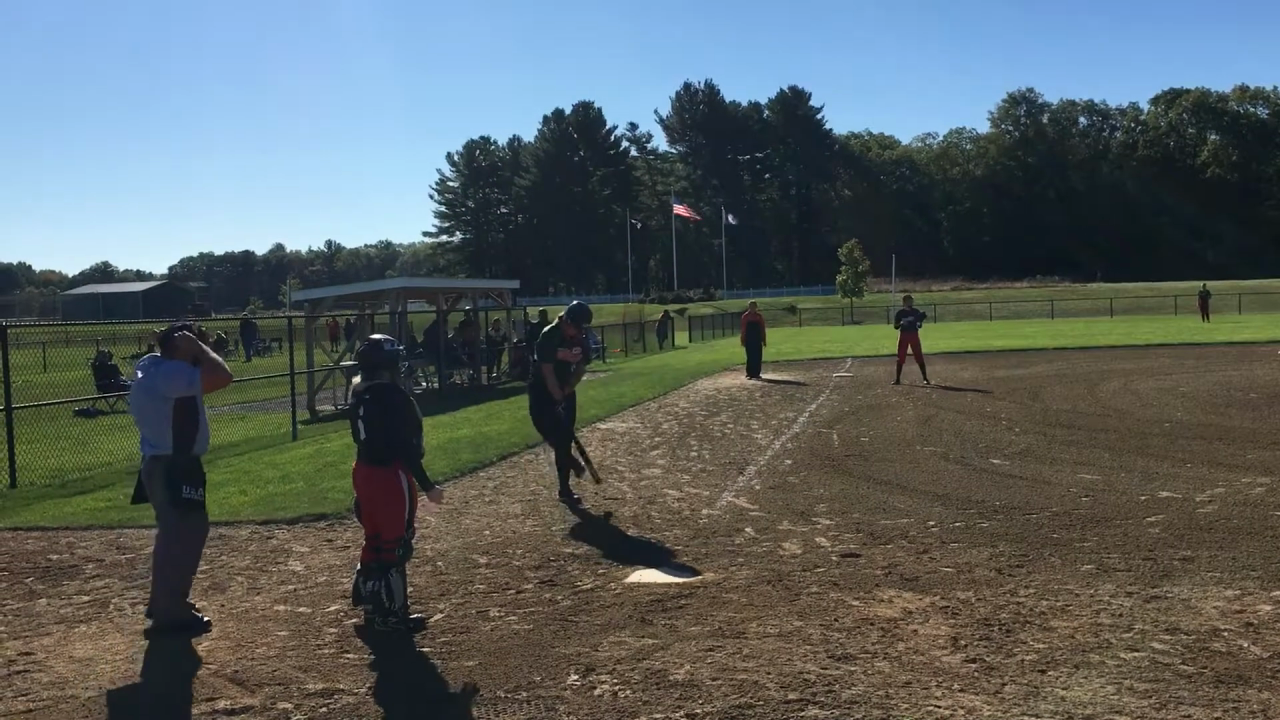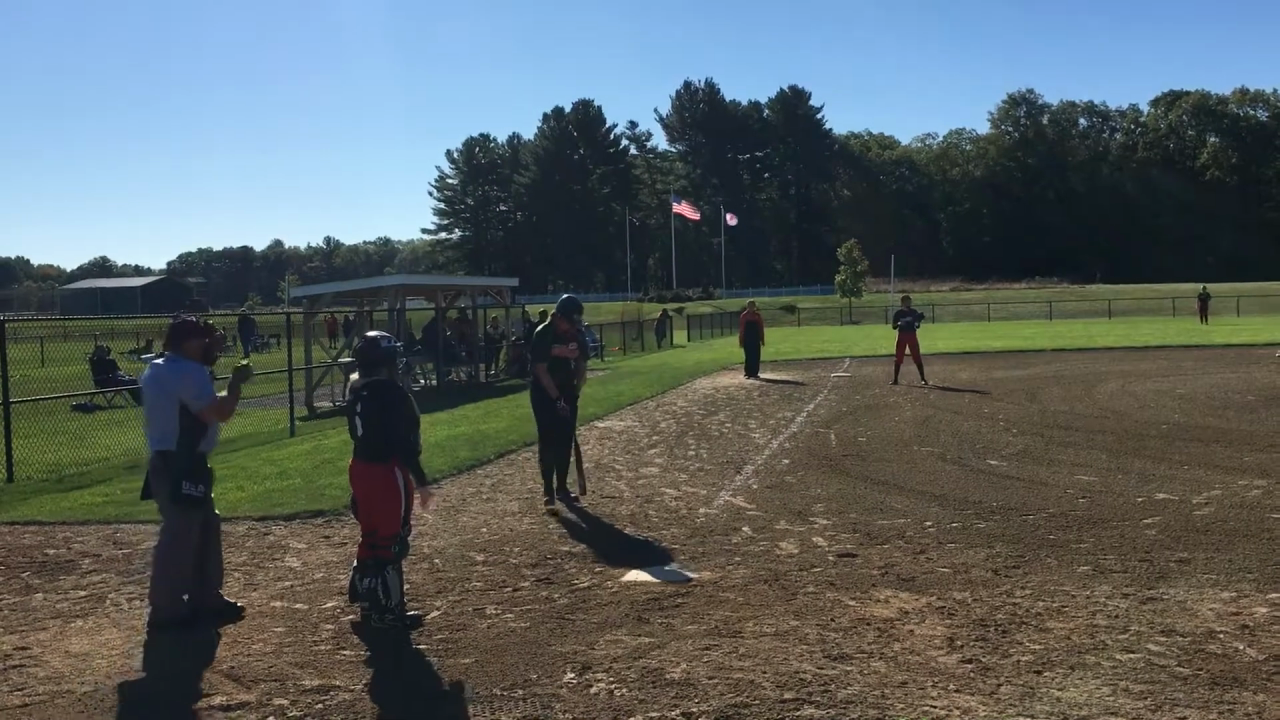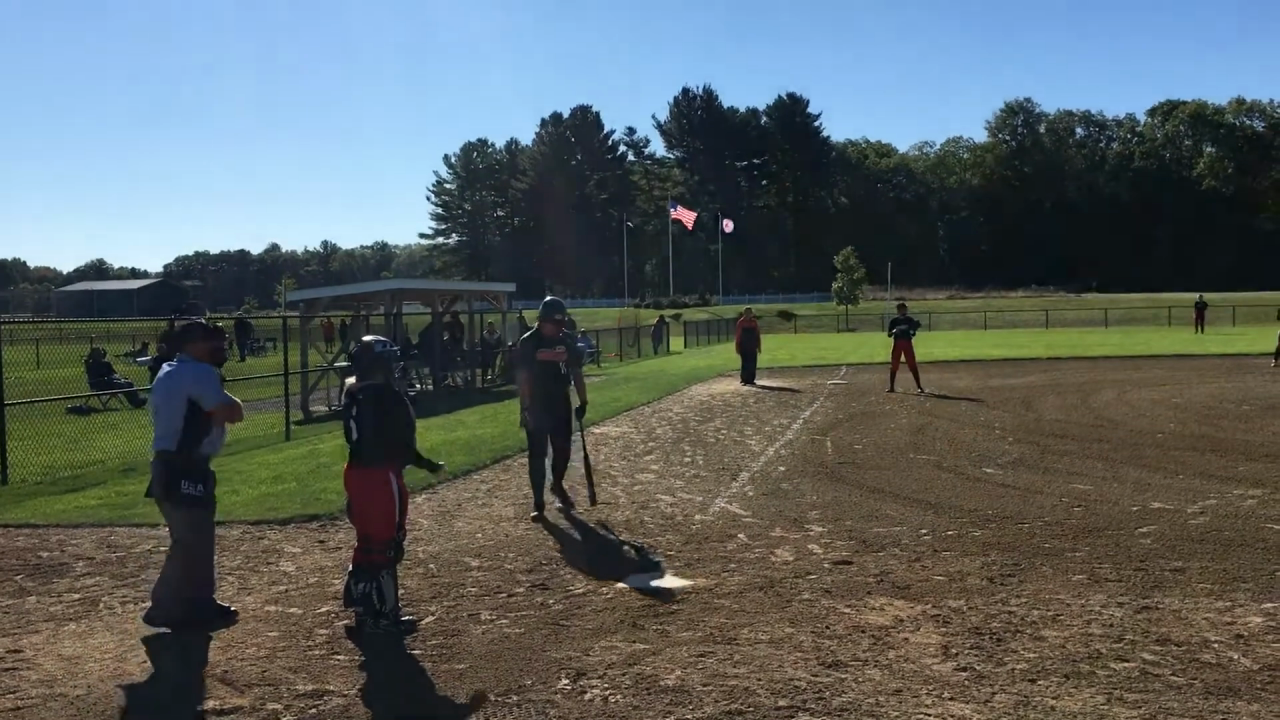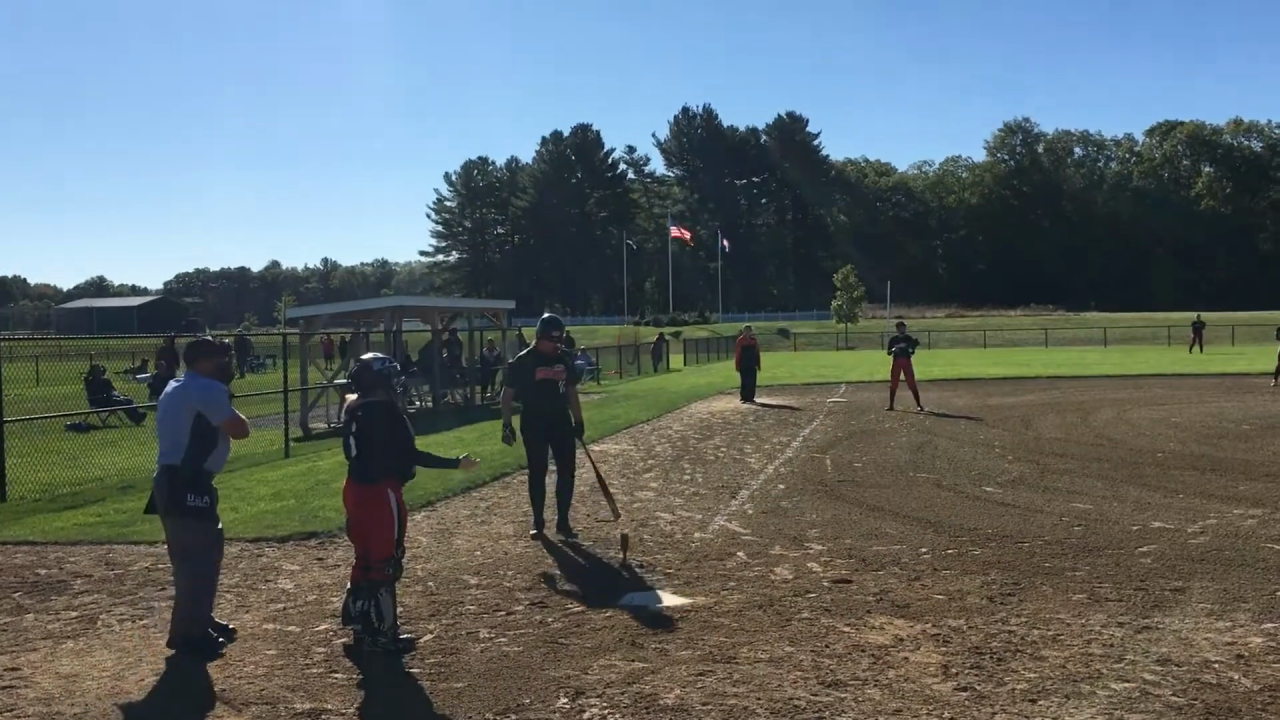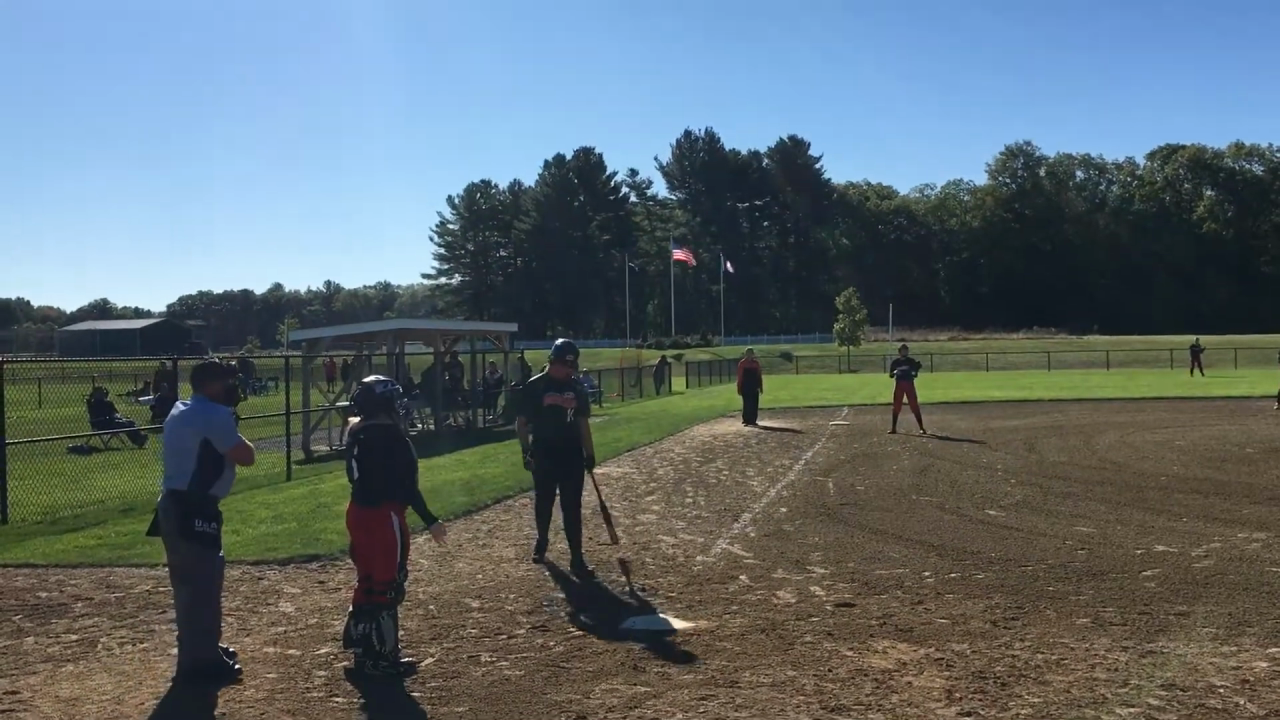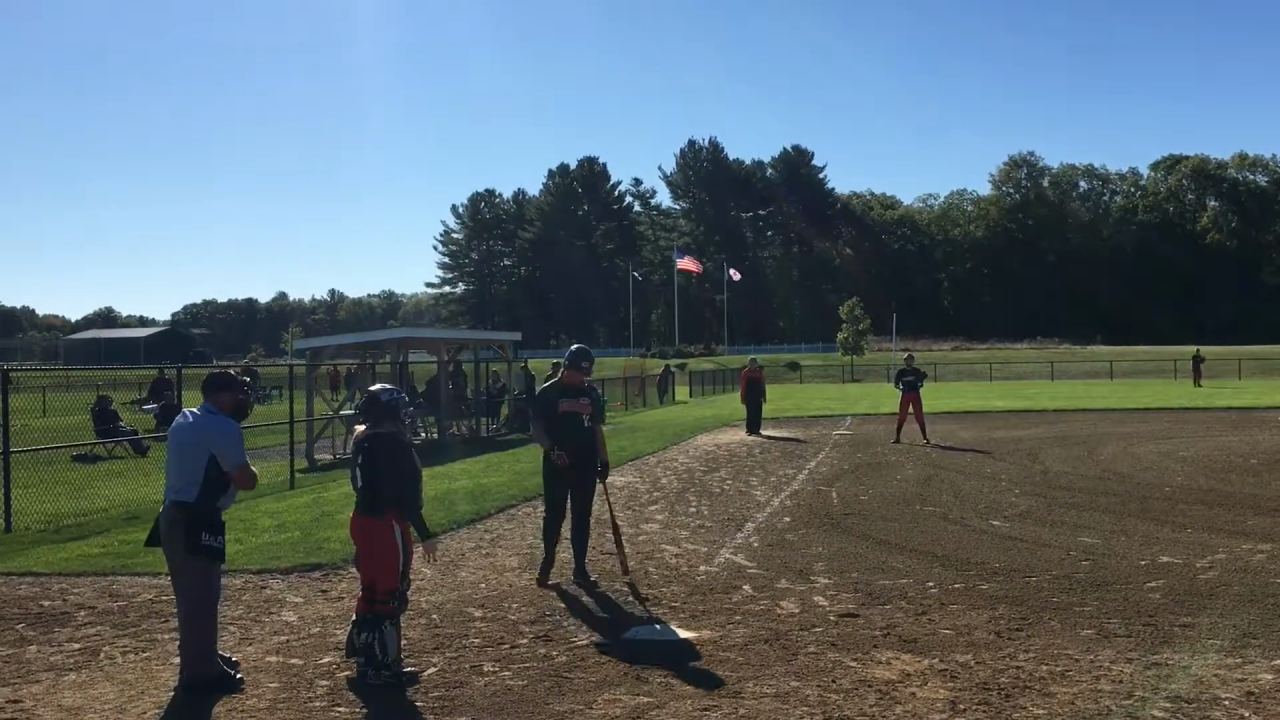
dt=0.3s
person 1, frame 1
left shoulder: (149, 367)
right shoulder: (173, 373)
right elbow: (222, 377)
right wrist: (197, 347)
left hip: (162, 465)
right hip: (175, 470)
left knee: (186, 534)
right knee: (178, 541)
left ankle: (167, 603)
right ankle: (171, 614)
person 1, frame 2
left shoulder: (157, 368)
right shoulder: (188, 372)
right elbow: (217, 412)
left wrist: (210, 352)
right wrist: (236, 382)
left hip: (170, 463)
right hip: (181, 468)
left knee: (205, 529)
right knee: (178, 538)
left ankle: (206, 599)
right ankle: (167, 610)
person 1, frame 3
left shoulder: (170, 372)
right shoulder: (198, 373)
right elbow: (232, 413)
right wrist: (232, 402)
left hip: (174, 466)
right hip: (184, 470)
left knee: (198, 536)
right knee: (191, 540)
left ankle: (199, 603)
right ankle: (165, 607)
person 1, frame 4
left shoulder: (175, 389)
right shoulder: (207, 389)
right elbow: (240, 430)
right wrist: (231, 412)
left hip: (174, 482)
right hip: (188, 486)
left knee: (189, 557)
right knee: (202, 556)
left ankle: (196, 625)
right ankle: (189, 632)
person 1, frame 5
left shoulder: (181, 411)
right shoulder: (214, 414)
right elbow: (246, 457)
right wrist: (237, 439)
left hip: (177, 506)
right hip: (194, 510)
left knee: (190, 582)
right knee: (203, 583)
left ankle: (199, 649)
right ankle: (199, 660)
person 1, frame 6
left shoulder: (183, 419)
right shoulder: (224, 427)
right elbow: (245, 479)
right wrist: (250, 472)
left hip: (175, 516)
right hip: (197, 521)
left knee: (192, 594)
right knee: (201, 596)
left ankle: (202, 658)
right ankle: (201, 672)
person 2, frame 1
left shoulder: (359, 394)
right shoulder: (394, 396)
left elbow: (365, 437)
right elbow: (406, 446)
right wrist: (426, 485)
left hip: (365, 471)
right hip: (390, 475)
left knee: (375, 540)
right knee: (395, 544)
left ankle: (372, 605)
right ankle: (391, 613)
person 2, frame 2
left shoulder: (357, 390)
right shoulder: (392, 393)
left elbow: (360, 432)
right elbow: (403, 441)
right wrist: (421, 480)
left hip: (362, 467)
right hip: (387, 472)
left knee: (372, 537)
right knee: (391, 540)
left ankle: (369, 602)
right ankle: (387, 609)
person 2, frame 3
left shoulder: (353, 393)
right shoulder: (388, 397)
right elbow: (401, 446)
right wrist: (434, 467)
left hip: (357, 471)
right hip: (381, 476)
left knee: (368, 541)
right knee: (386, 545)
left ankle: (364, 606)
right ankle: (382, 614)
person 2, frame 4
left shoulder: (353, 409)
right shoulder: (386, 412)
right elbow: (409, 455)
right wrist: (455, 463)
left hip: (357, 488)
right hip: (381, 492)
left knee: (366, 558)
right knee: (385, 561)
left ankle: (362, 624)
right ankle: (380, 632)
person 2, frame 5
left shoulder: (358, 433)
right shoulder: (389, 435)
right elbow: (404, 484)
right wrist: (430, 520)
left hip: (360, 512)
right hip: (384, 516)
left knee: (368, 582)
right knee: (387, 586)
left ankle: (363, 648)
right ankle: (381, 656)
person 2, frame 6
left shoulder: (364, 440)
right shoulder: (394, 444)
right elbow: (404, 494)
right wrist: (425, 533)
left hip: (364, 520)
right hip: (386, 524)
left knee: (372, 592)
right knee: (390, 595)
left ankle: (366, 659)
right ankle: (383, 666)
person 3, frame 1
left shoulder: (581, 340)
right shoulder: (549, 336)
left elbow: (580, 369)
right elbow: (547, 372)
left wrist: (565, 394)
right wrist: (557, 401)
left hip: (564, 392)
right hip: (542, 390)
left knee: (565, 438)
right knee: (544, 425)
left ankle: (564, 488)
right ankle: (572, 462)
person 3, frame 2
left shoulder: (577, 336)
right shoulder: (542, 335)
left elbow: (581, 367)
right elbow: (541, 371)
left wrist: (574, 394)
right wrist: (557, 398)
left hip: (567, 392)
right hip: (545, 394)
left knee: (565, 441)
right knee: (547, 440)
left ankle: (561, 487)
right ankle: (548, 489)
person 3, frame 3
left shoulder: (567, 340)
right shoulder: (528, 342)
left elbow: (576, 372)
right elbow: (522, 378)
left wrist: (583, 402)
right wrist: (526, 409)
left hip: (561, 402)
right hip: (536, 405)
left knee: (563, 451)
right knee: (537, 454)
left ankle: (558, 486)
right ankle: (538, 503)
person 3, frame 4
left shoulder: (565, 358)
right shoulder: (523, 361)
left elbow: (571, 392)
right elbow: (507, 395)
left wrist: (578, 421)
right wrist: (507, 424)
left hip: (561, 421)
right hip: (533, 423)
left knee: (567, 471)
right knee: (537, 473)
left ankle: (563, 522)
right ankle: (538, 521)
person 3, frame 5
left shoulder: (576, 387)
right shoulder: (534, 386)
left elbow: (583, 422)
right elbow: (522, 422)
left wrist: (589, 454)
right wrist: (526, 452)
left hip: (572, 452)
right hip: (543, 452)
left knee: (572, 505)
right knee: (544, 501)
left ankle: (577, 559)
right ankle: (541, 542)
person 3, frame 6
left shoulder: (591, 393)
right shoulder: (549, 392)
left elbow: (597, 429)
right elbow: (537, 428)
left wrist: (603, 460)
right wrist: (551, 449)
left hip: (586, 461)
right hip: (557, 462)
left knee: (582, 517)
right knee: (553, 514)
left ankle: (580, 569)
right ankle: (547, 561)
